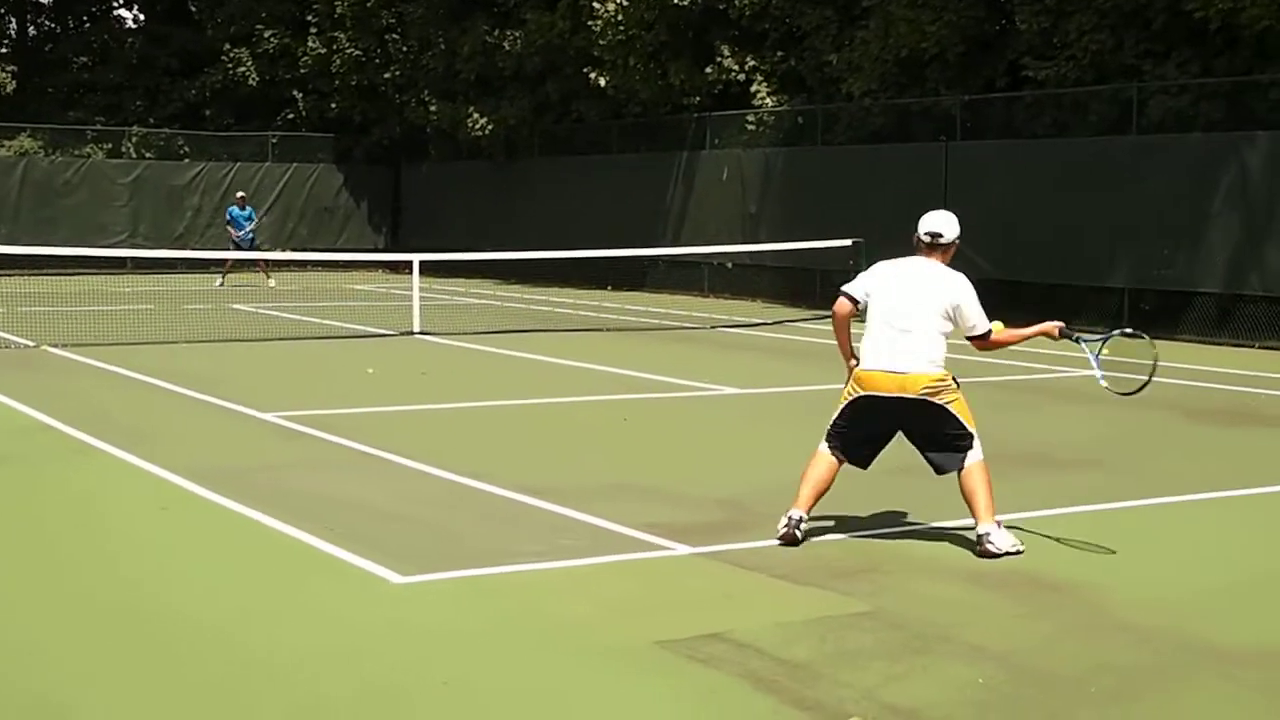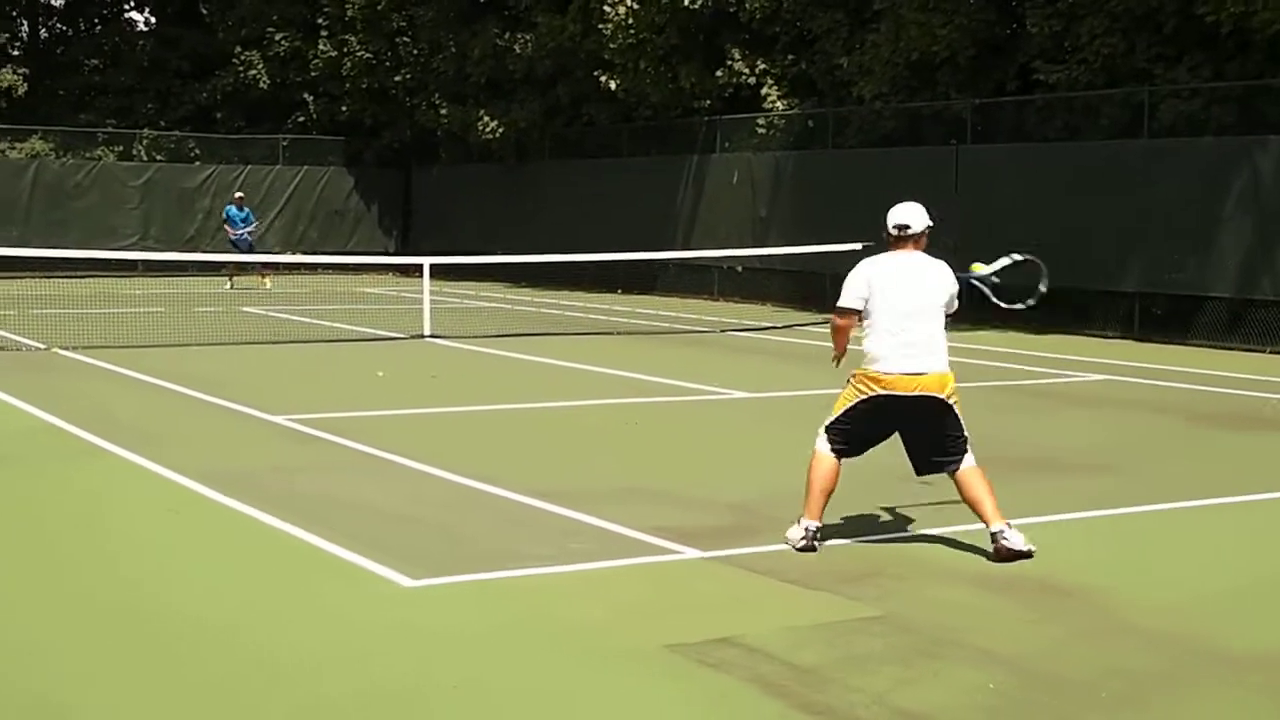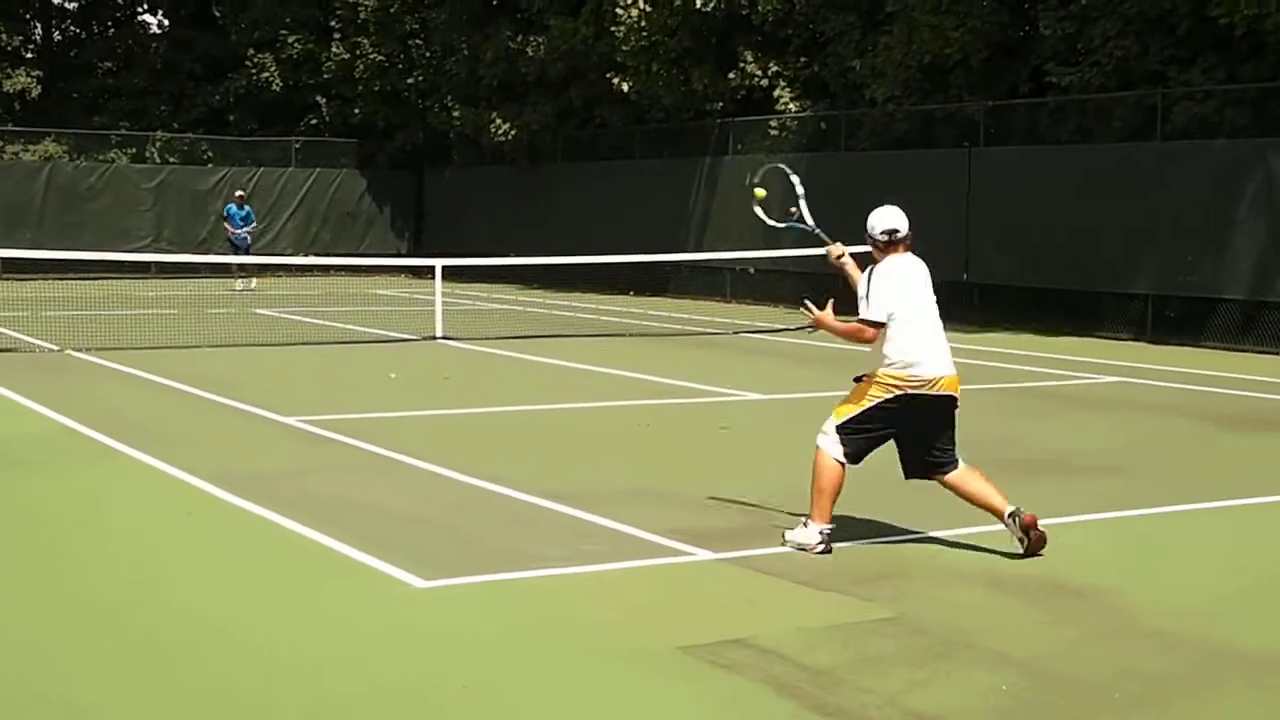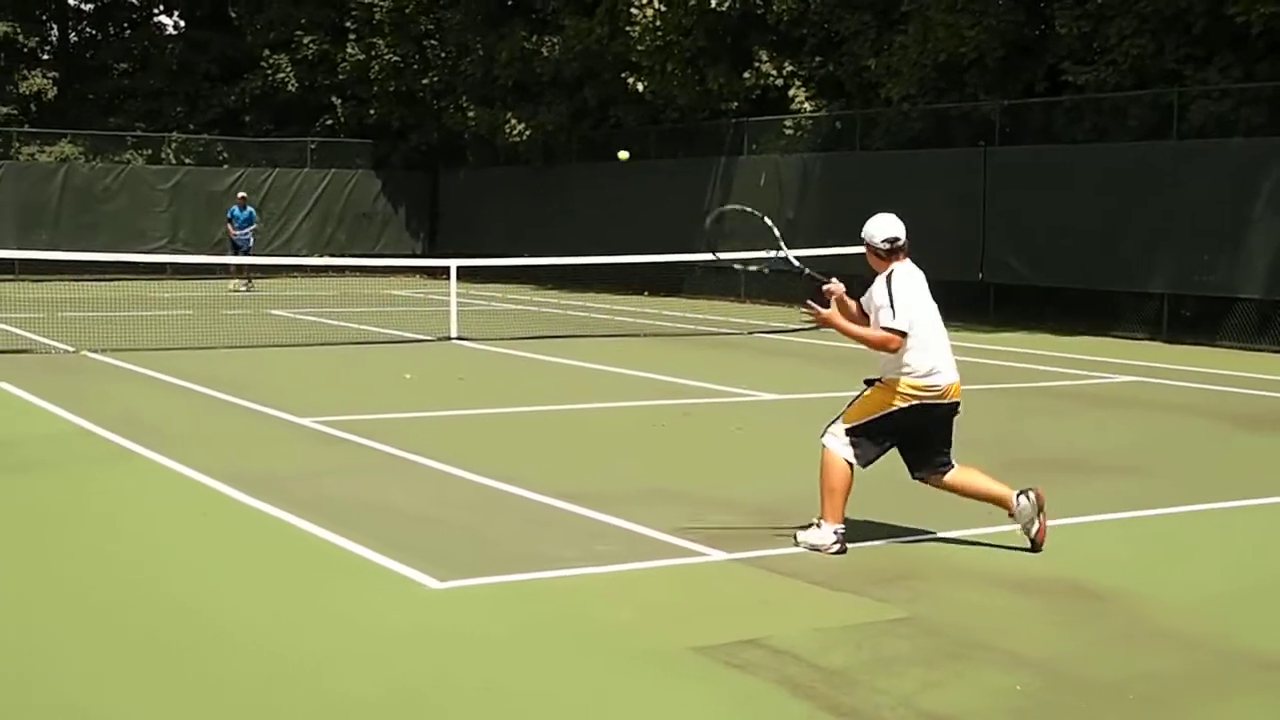
dt=0.1s
person 1, frame 1
left shoulder: (883, 269)
right shoulder: (958, 284)
left elbow: (841, 310)
right elbow: (984, 341)
left wrist: (848, 355)
right wrist: (1037, 330)
left hip: (872, 381)
right hip: (926, 385)
left knee: (832, 448)
right knee: (967, 454)
left ankle: (796, 518)
right ankle: (990, 532)
person 1, frame 2
left shoulder: (868, 267)
right shoulder: (941, 272)
left elbow: (842, 323)
left wrist: (839, 347)
left hip: (878, 381)
right hip: (931, 385)
left knee: (830, 444)
right knee: (960, 460)
left ankle: (809, 527)
right ankle: (1001, 532)
person 1, frame 3
left shoulder: (883, 270)
right shoulder: (914, 266)
left elbow: (869, 331)
left wrist: (827, 323)
right wrist: (848, 265)
left hip: (899, 383)
right hip: (939, 385)
left knee: (832, 440)
right knee: (943, 467)
left ankle: (816, 530)
right ankle: (1013, 515)
person 1, frame 4
left shoulder: (893, 280)
right shoulder: (906, 273)
left elbow: (891, 341)
right elbow: (864, 316)
left wrist: (835, 322)
right wrist: (844, 301)
left hip: (911, 389)
right hip: (942, 390)
left knee: (839, 440)
right knee: (937, 470)
left ankle: (830, 530)
right ankle: (1018, 500)
